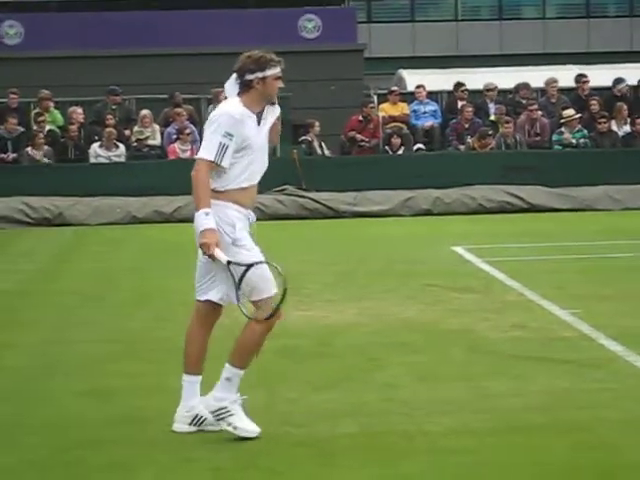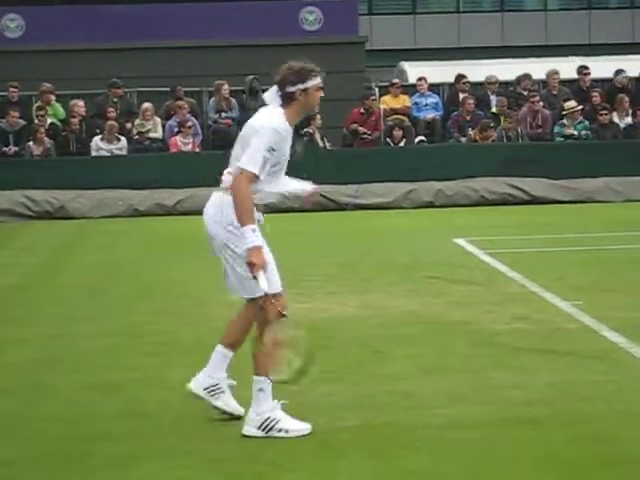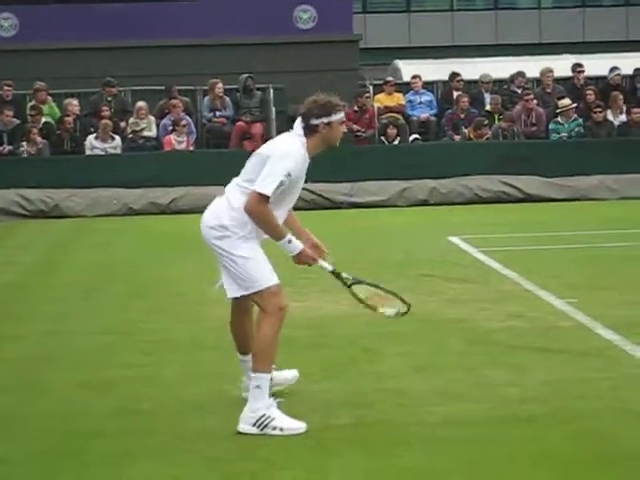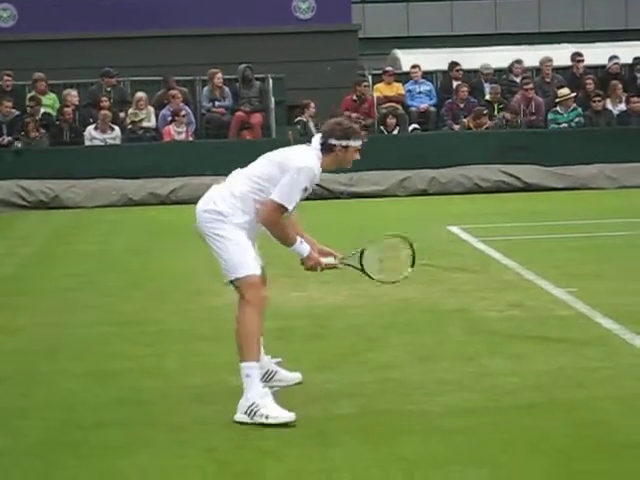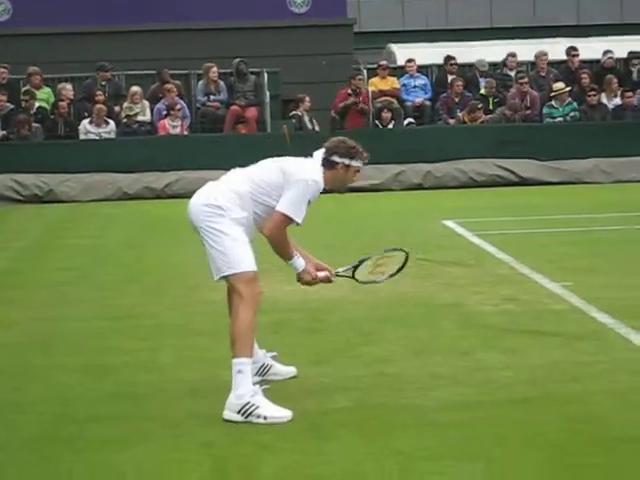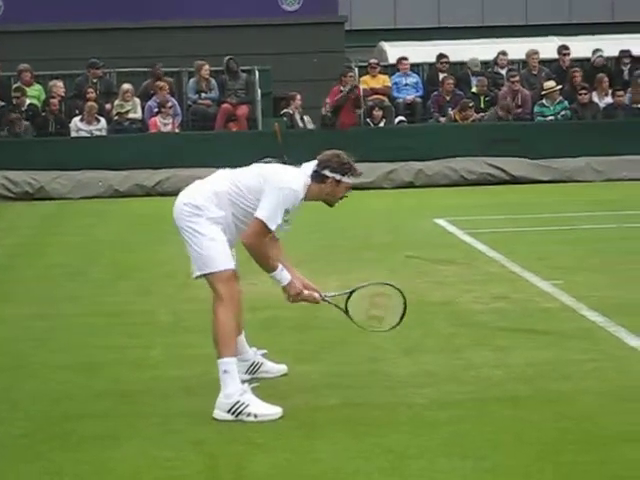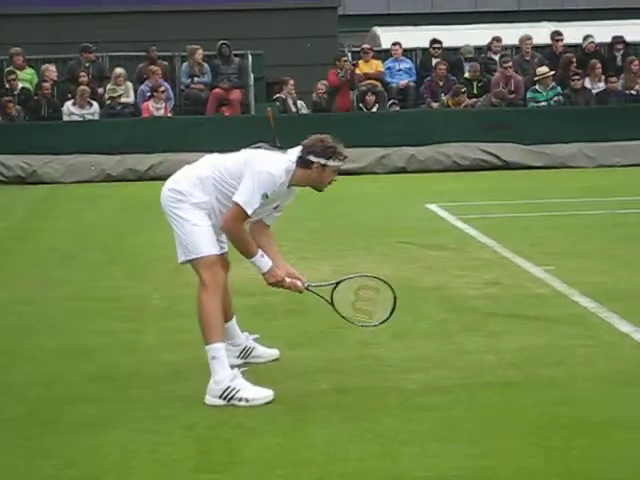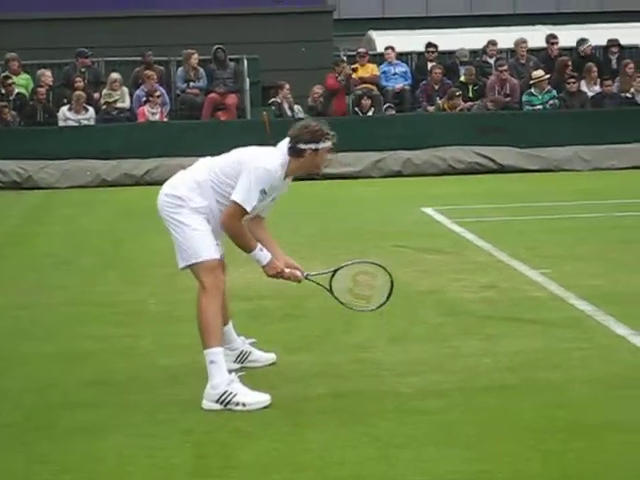
dt=0.3s
person 1, frame 1
left shoulder: (250, 116)
right shoulder: (230, 116)
left elbow: (259, 153)
right elbow: (200, 171)
left wrist: (275, 117)
right wrist: (206, 224)
left hip: (232, 219)
right hip: (224, 219)
left knee: (206, 312)
right knee: (268, 307)
left ankle: (190, 408)
right ankle: (223, 396)
person 1, frame 2
left shoulder: (277, 121)
right shoulder: (272, 127)
right elbow: (240, 185)
left wrist: (296, 187)
right wrist: (253, 242)
left hip: (226, 214)
right hip: (232, 217)
left knee: (256, 303)
right knee: (273, 307)
left ankle: (211, 378)
right ankle: (262, 413)
person 1, frame 3
left shoulder: (295, 147)
right shoulder: (290, 153)
left elbow: (274, 201)
right elbow: (255, 204)
left wrist: (305, 235)
right wrist: (293, 246)
left hip: (228, 222)
right hip: (229, 226)
left knee: (244, 301)
right knee: (274, 305)
left ankle: (255, 377)
right ankle: (258, 411)
person 1, frame 4
left shoulder: (304, 159)
right shoulder: (307, 167)
left elbow: (278, 213)
right elbow: (269, 217)
left wrist: (313, 245)
right wrist: (303, 251)
left hip: (220, 210)
right hip: (222, 215)
left knee: (252, 289)
right knee: (254, 296)
left ankle: (259, 366)
right ankle: (252, 399)
person 1, frame 5
left shoulder: (302, 171)
right shoulder: (310, 179)
left elbow: (270, 225)
right elbow: (273, 231)
left wrist: (308, 260)
right wrist: (299, 266)
left hip: (210, 203)
right hip: (218, 210)
left knee: (241, 285)
right knee: (248, 292)
left ankle: (253, 361)
right ankle: (242, 397)
person 1, frame 6
left shoulder: (297, 190)
right shoulder: (290, 187)
left elbow: (269, 241)
right elbow: (252, 240)
left wrist: (298, 279)
right wrist: (285, 279)
left hip: (206, 210)
right hip: (199, 210)
left knee: (228, 285)
right knee: (227, 292)
left ankle: (244, 359)
right ankle: (231, 397)
person 1, frame 7
left shoulder: (286, 184)
right shoulder: (270, 173)
left elbow: (259, 228)
right elbow: (231, 224)
left wrist: (283, 268)
right wrist: (265, 266)
left hip: (201, 200)
right hip: (185, 196)
left knee: (219, 269)
right knee: (212, 278)
left ankle: (236, 345)
right ankle: (222, 382)
person 1, frame 8
left shoulder: (282, 174)
right shoulder: (267, 168)
left elbow: (254, 219)
right elbow: (230, 221)
left wrist: (280, 257)
right wrist: (263, 258)
left hip: (193, 202)
right hip: (182, 200)
left knee: (216, 274)
right knee: (212, 282)
left ankle: (232, 348)
right ankle: (219, 386)
